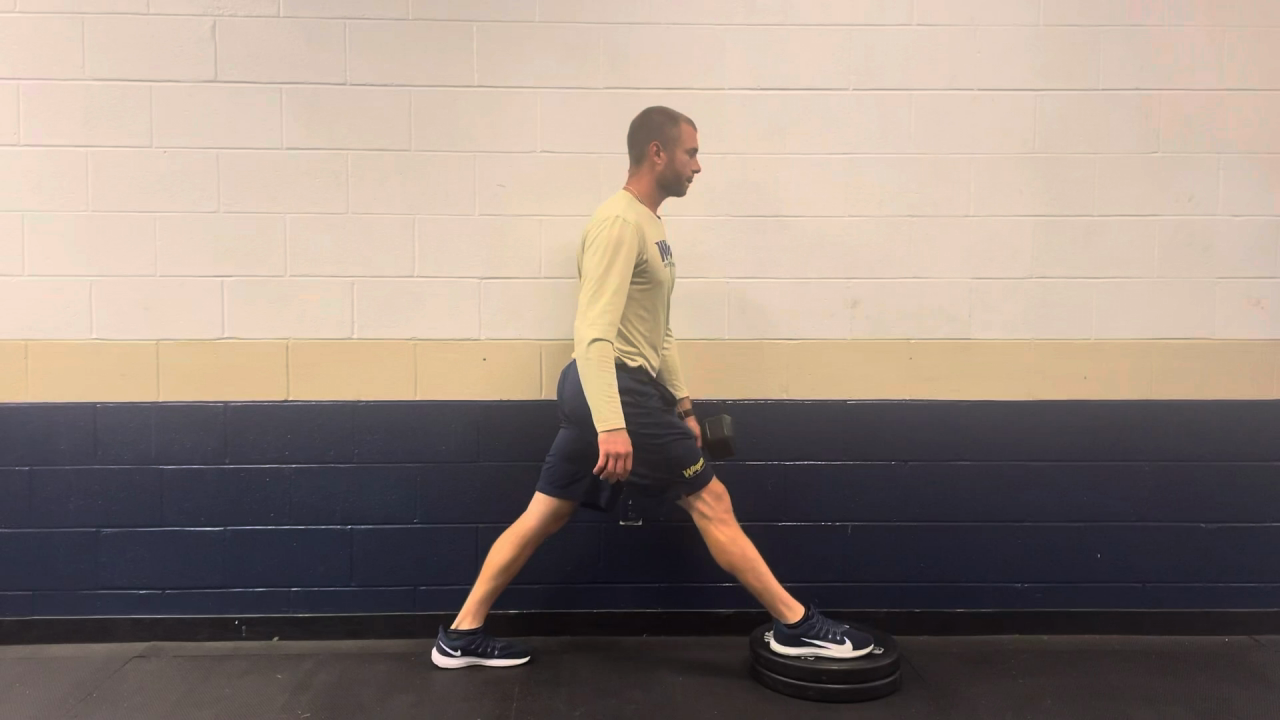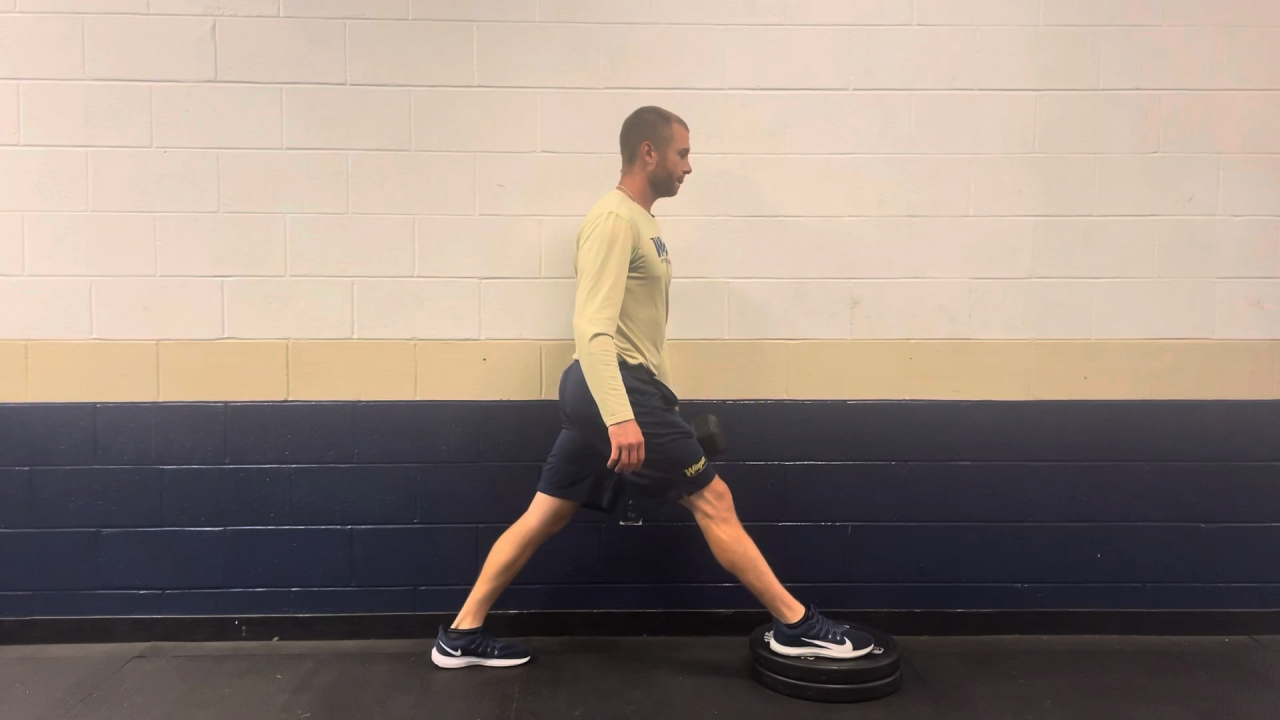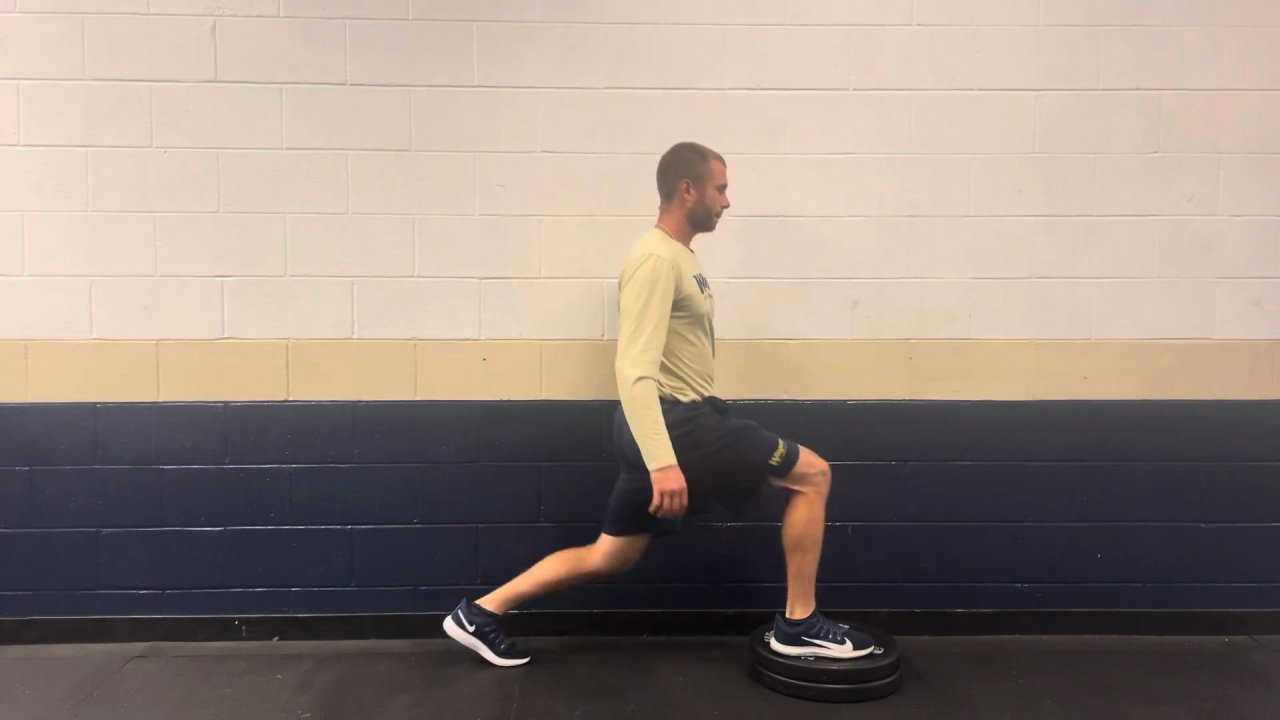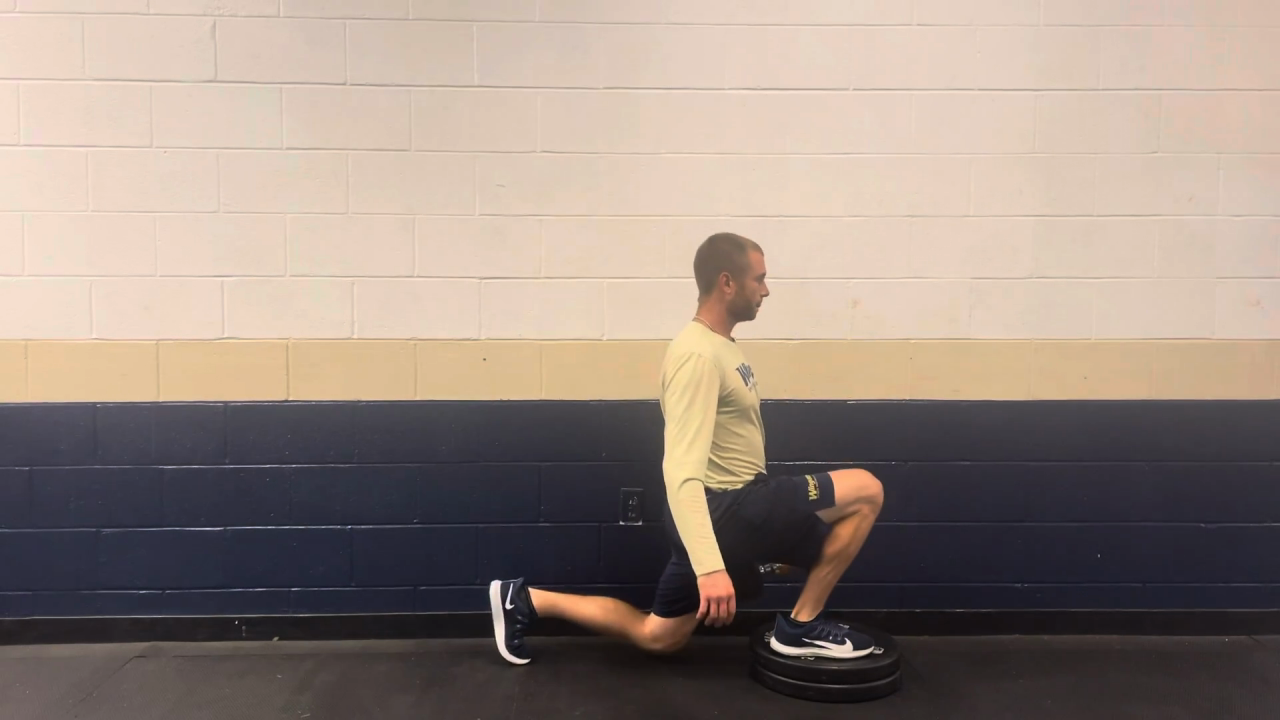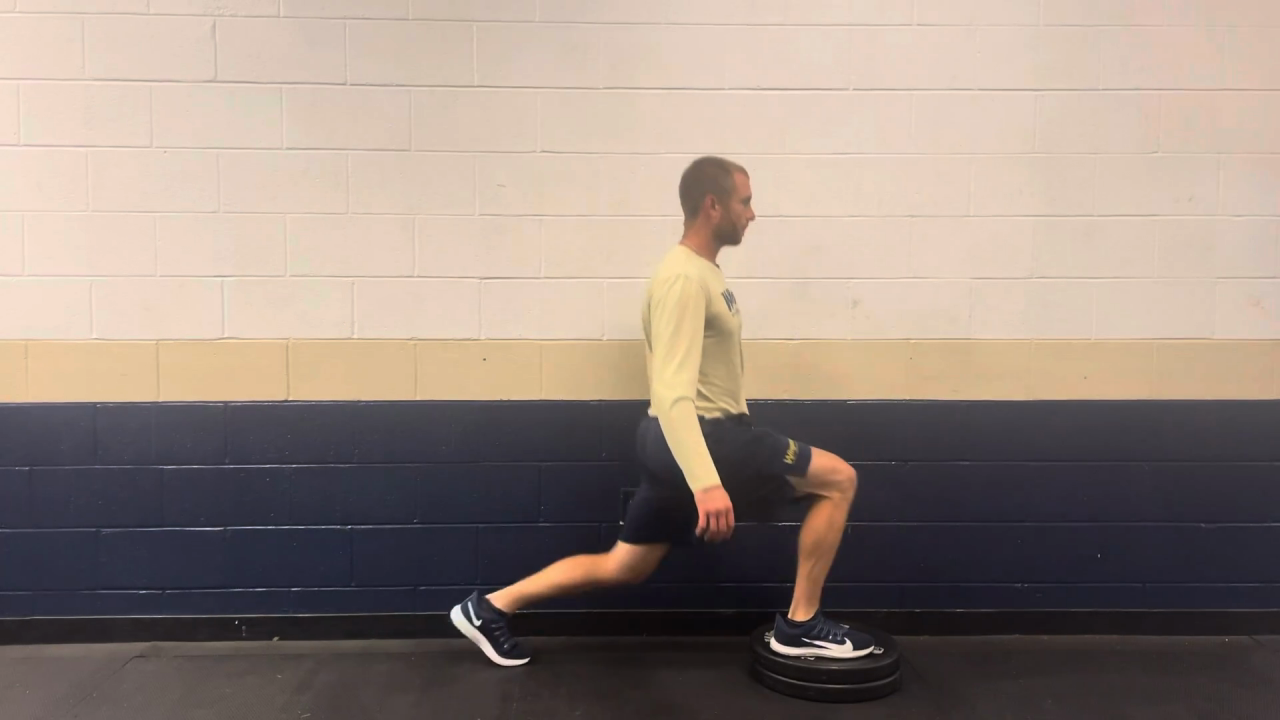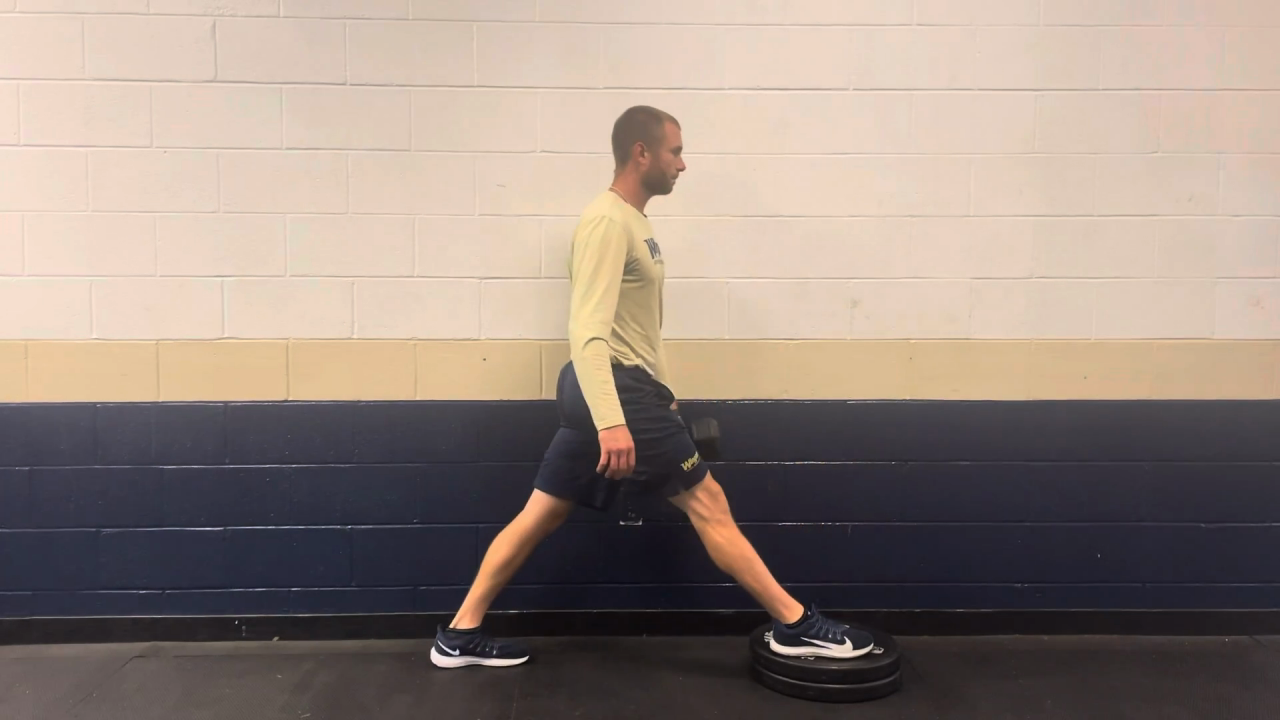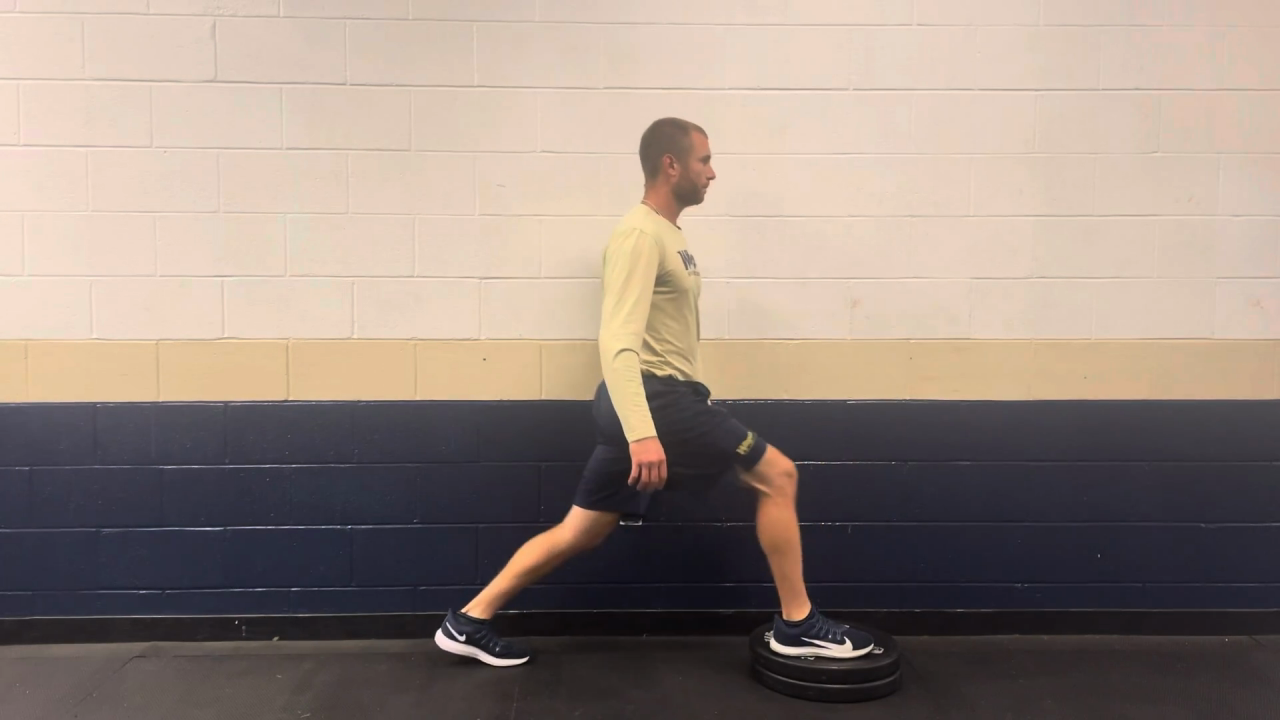
dt=0.7s
person 1, frame 1
left shoulder: (647, 223)
right shoulder: (620, 224)
left elbow: (656, 330)
right elbow: (594, 332)
left wrist: (682, 404)
right wrist: (611, 425)
left hip: (598, 391)
right hip: (615, 389)
left knee: (544, 514)
right knee: (711, 501)
left ankle: (462, 634)
right ankle: (797, 625)
person 1, frame 2
left shoulder: (638, 221)
right shoulder: (615, 219)
right elbow: (592, 328)
left wrist: (660, 401)
right wrist: (621, 416)
left hip: (599, 390)
right hip: (617, 388)
left knee: (545, 514)
right knee: (713, 500)
left ankle: (462, 633)
right ankle: (797, 625)
person 1, frame 3
left shoulder: (677, 255)
right shoulder: (656, 259)
right elbow: (634, 371)
right wrist: (663, 462)
left hip: (671, 422)
right hip: (674, 422)
left knee: (610, 553)
right knee: (813, 476)
left ankle: (480, 612)
right ankle: (799, 623)
person 1, frame 4
left shoulder: (719, 345)
right shoulder: (698, 356)
right elbow: (682, 472)
left wrist: (769, 532)
right wrist: (709, 568)
left hip: (730, 504)
right hip: (726, 510)
left knee: (658, 636)
right knee: (866, 491)
left ankle: (523, 600)
right ankle: (802, 624)
person 1, frame 5
left shoulder: (702, 272)
right shoulder: (685, 278)
right elbow: (673, 392)
left wrist: (747, 451)
right wrist: (707, 480)
left hip: (690, 438)
right hip: (700, 437)
left knee: (624, 566)
right knee: (836, 479)
left ankle: (489, 608)
right ankle: (802, 625)
person 1, frame 6
left shoulder: (631, 222)
right shoulder: (608, 223)
right elbow: (588, 331)
left wrist: (668, 401)
right wrist: (611, 421)
left hip: (601, 390)
right hip: (616, 389)
left knee: (540, 514)
right knee: (707, 503)
left ankle: (460, 634)
right ankle: (796, 625)
person 1, frame 7
left shoulder: (665, 234)
right shoulder: (640, 235)
right elbow: (618, 343)
right wrist: (642, 432)
left hip: (651, 400)
right hip: (654, 399)
left knee: (579, 530)
right knee: (778, 475)
left ankle: (469, 621)
right ankle: (798, 624)
